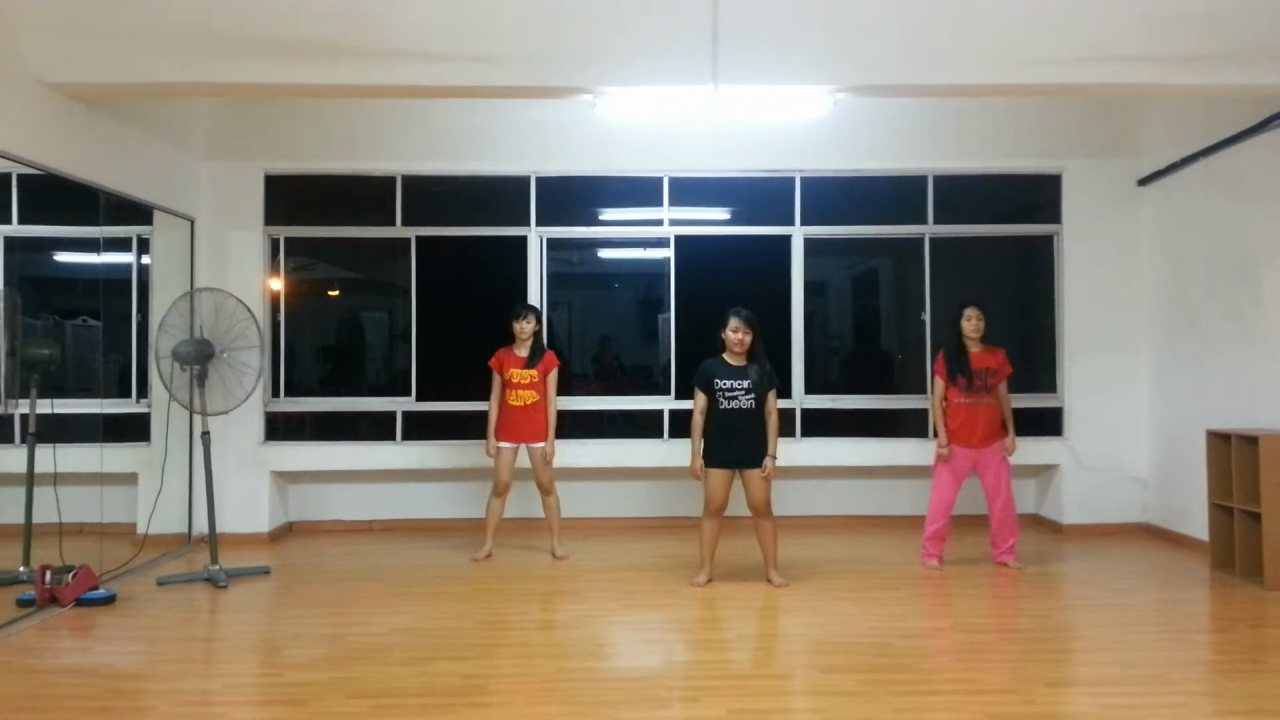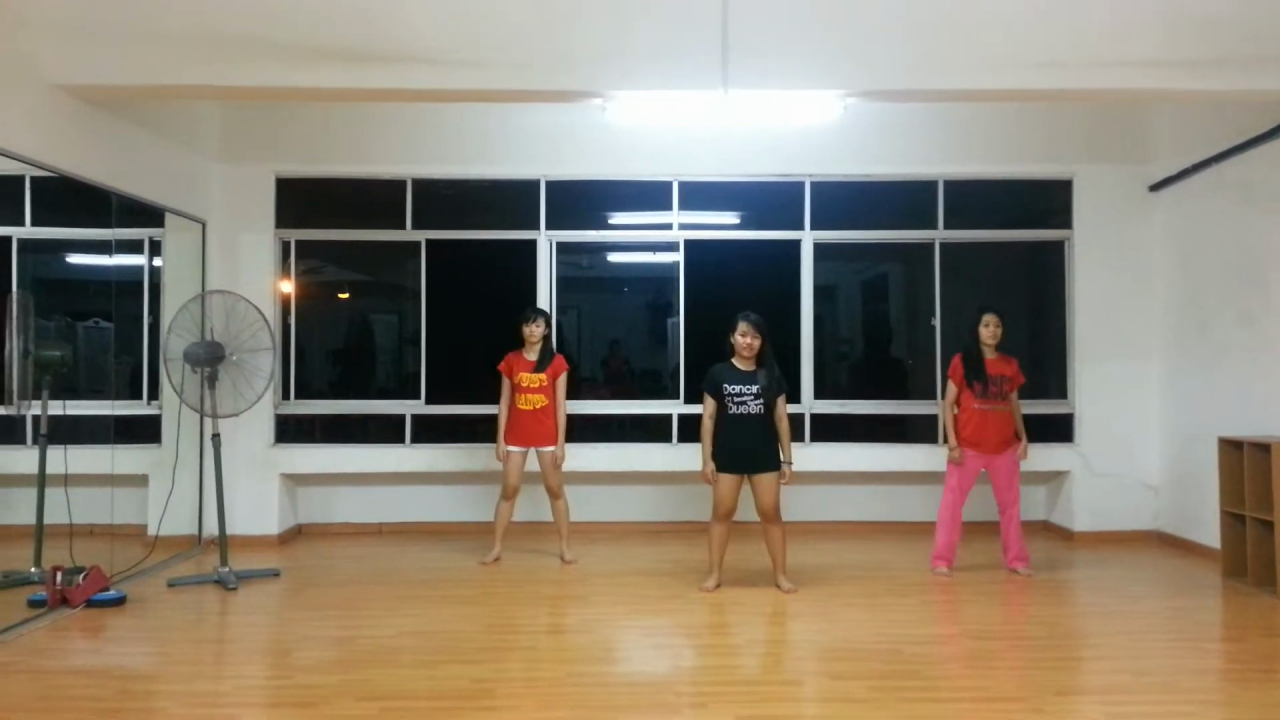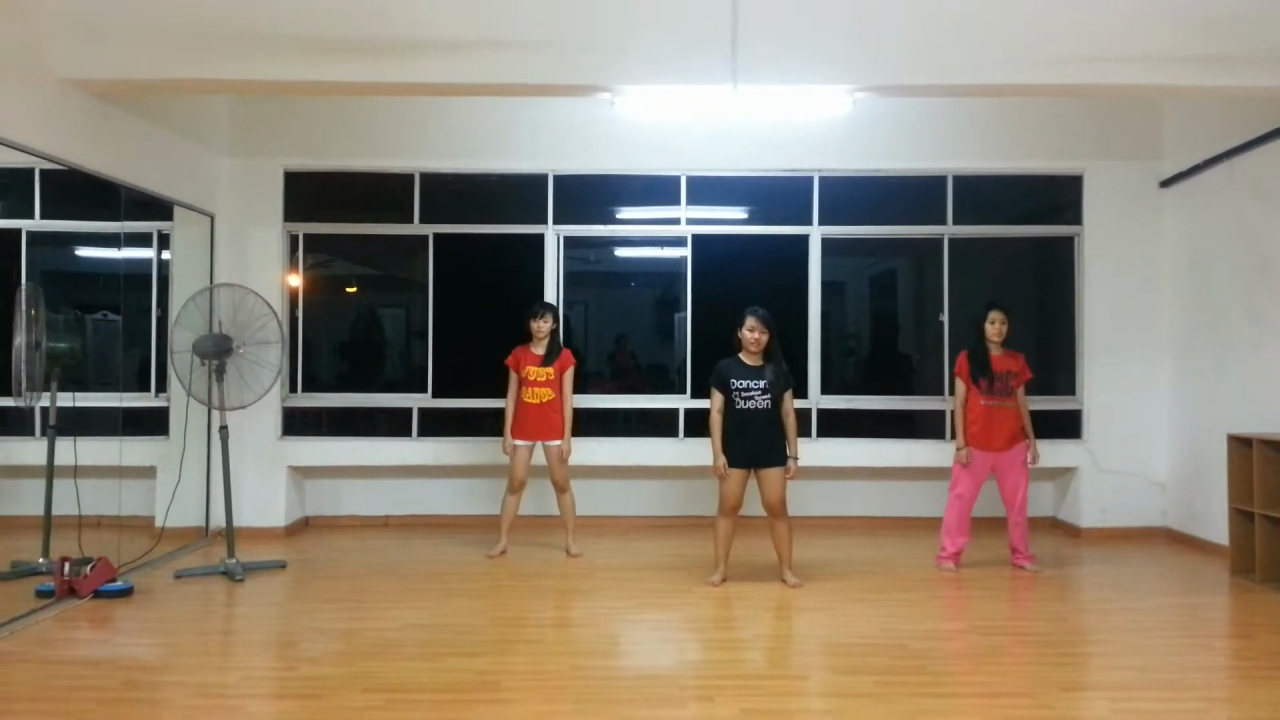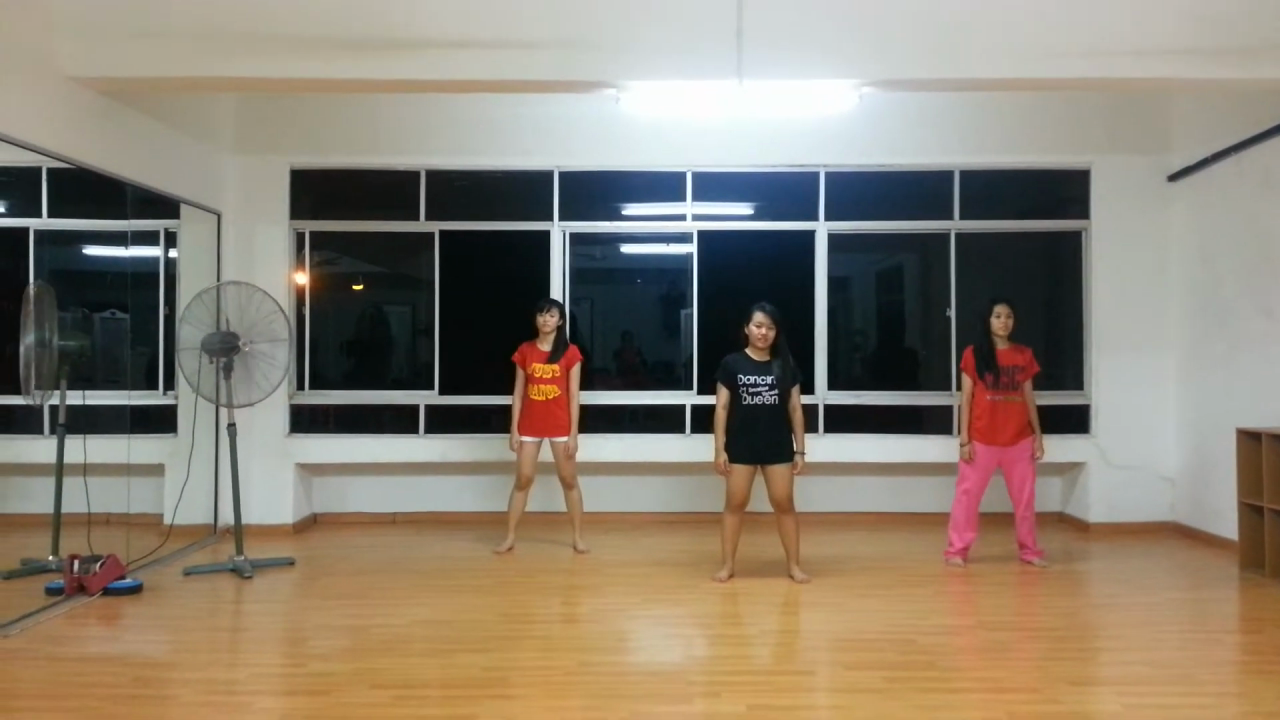
dt=0.4s
person 1, frame 1
left shoulder: (762, 370)
right shoulder: (709, 369)
left elbow: (771, 413)
right elbow: (699, 413)
left wrist: (771, 454)
right wrist: (696, 454)
left hip: (755, 451)
right hip: (718, 452)
left knee: (761, 508)
right knee: (713, 508)
left ankle: (772, 569)
right ankle: (706, 568)
person 1, frame 2
left shoulder: (771, 375)
right shoulder: (718, 374)
left elbow: (781, 418)
right elbow: (708, 417)
left wrist: (787, 459)
right wrist: (707, 458)
left hip: (765, 456)
right hip: (727, 457)
left knee: (771, 513)
right knee: (722, 513)
left ankle: (780, 575)
right ankle: (714, 574)
person 1, frame 3
left shoulder: (778, 370)
right shoulder: (725, 369)
left elbow: (788, 413)
right elbow: (717, 412)
left wrist: (793, 455)
right wrist: (718, 452)
left hip: (771, 451)
right hip: (735, 451)
left knee: (777, 508)
right knee: (728, 507)
left ankle: (786, 570)
right ankle: (720, 568)
person 1, frame 4
left shoulder: (785, 365)
right shoulder: (732, 364)
left elbow: (795, 409)
right elbow: (722, 407)
left wrist: (800, 450)
right wrist: (719, 448)
left hip: (778, 447)
right hip: (741, 447)
left knee: (784, 504)
right knee: (735, 503)
left ankle: (794, 565)
right ankle: (727, 564)
person 2, frame 1
left shoulder: (997, 356)
right shoulder: (947, 357)
left elbow: (1003, 397)
right elbow: (937, 400)
left wrist: (1011, 432)
right wrist: (942, 438)
left hip: (992, 442)
right hip: (956, 442)
left knee: (1001, 499)
right knee: (942, 499)
left ankle: (1006, 552)
right ankle: (932, 553)
person 2, frame 2
left shoulder: (1010, 365)
right shoulder: (961, 362)
left elbow: (1014, 406)
right elbow: (948, 404)
left wrist: (1023, 439)
right wrist: (952, 442)
left hip: (1004, 448)
right hip: (968, 447)
left knee: (1010, 504)
right knee: (952, 502)
left ankle: (1016, 558)
right ankle: (942, 559)
person 2, frame 3
left shoulder: (1017, 361)
right shoulder: (967, 359)
left elbow: (1022, 404)
right elbow: (960, 403)
left wrist: (1032, 441)
right wrist: (960, 443)
left hip: (1012, 446)
right hip: (976, 445)
left knee: (1017, 502)
right knee: (961, 500)
left ankle: (1021, 555)
right ankle: (948, 555)
person 2, frame 4
left shoulder: (1024, 355)
right shoulder: (973, 354)
left elbow: (1029, 398)
right elbow: (966, 398)
left wrist: (1038, 436)
right wrist: (964, 439)
left hip: (1019, 440)
right hip: (982, 440)
left knee: (1025, 497)
right knee: (967, 495)
left ankle: (1029, 550)
right ankle: (956, 550)
person 3, frame 1
left shoulder: (547, 358)
right shoulder: (501, 357)
left elbow: (551, 401)
right elbow: (495, 398)
left wrist: (551, 439)
right wrist: (490, 436)
left hip: (537, 432)
right hip: (507, 432)
left knee: (546, 486)
right knee: (500, 486)
left ankle: (556, 543)
right ankle: (488, 544)
person 3, frame 2
left shoulder: (556, 362)
right shoulder: (511, 360)
left elbow: (560, 404)
right elbow: (504, 402)
left wrist: (560, 443)
right wrist: (500, 439)
left hip: (546, 436)
right hip: (516, 436)
left knee: (555, 490)
right knee: (509, 490)
left ankle: (564, 547)
right ankle: (497, 547)
person 3, frame 3
left shoulder: (564, 356)
right shoulder: (518, 354)
left elbow: (567, 399)
right elbow: (511, 396)
left wrist: (567, 437)
right wrist: (507, 433)
left hip: (553, 430)
right hip: (523, 429)
left knee: (562, 484)
right knee: (515, 483)
left ankle: (570, 541)
right ankle: (503, 540)
person 3, frame 4
left shoulder: (570, 353)
right shoulder: (525, 351)
left elbow: (574, 395)
right elbow: (518, 393)
left wrist: (573, 433)
right wrist: (514, 429)
left hip: (560, 426)
right hip: (530, 426)
left knee: (569, 480)
right knee: (523, 480)
left ankle: (577, 537)
right ankle: (510, 537)
